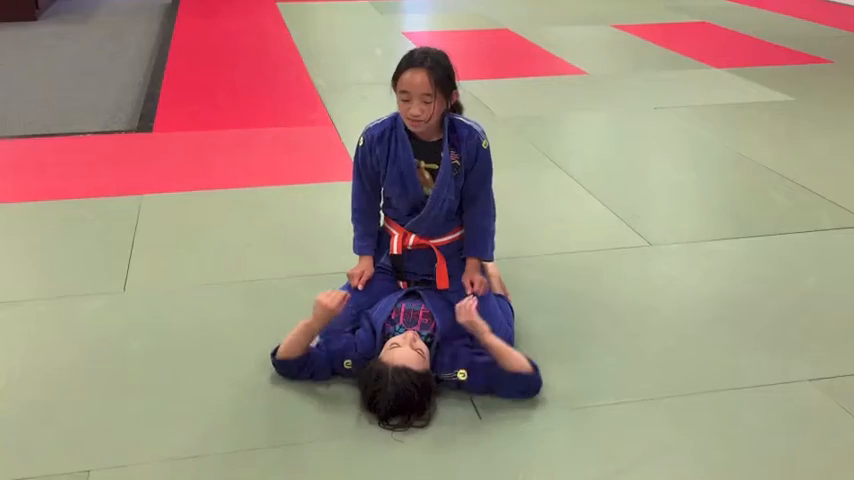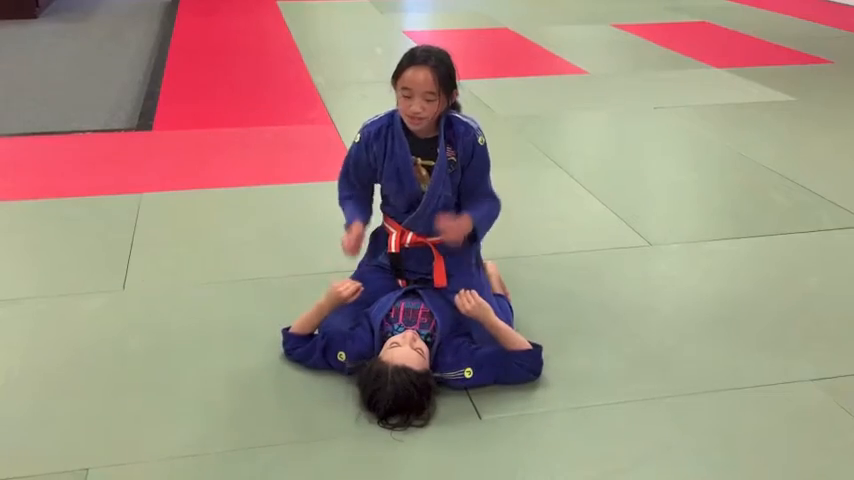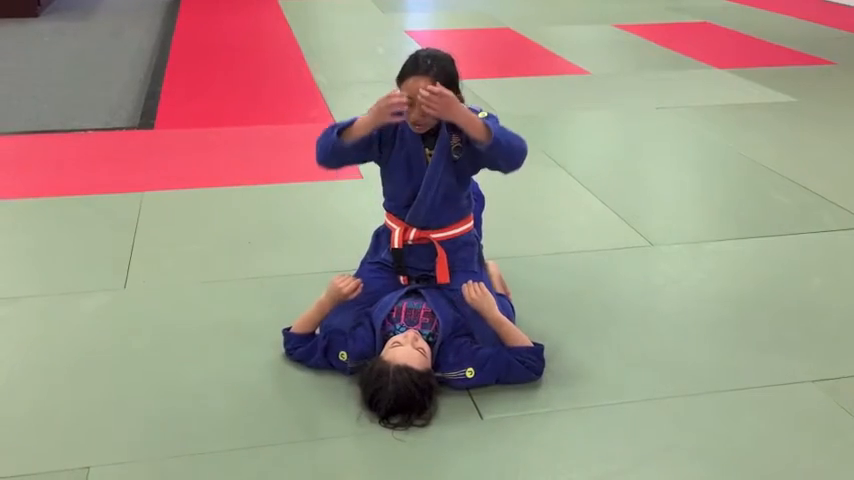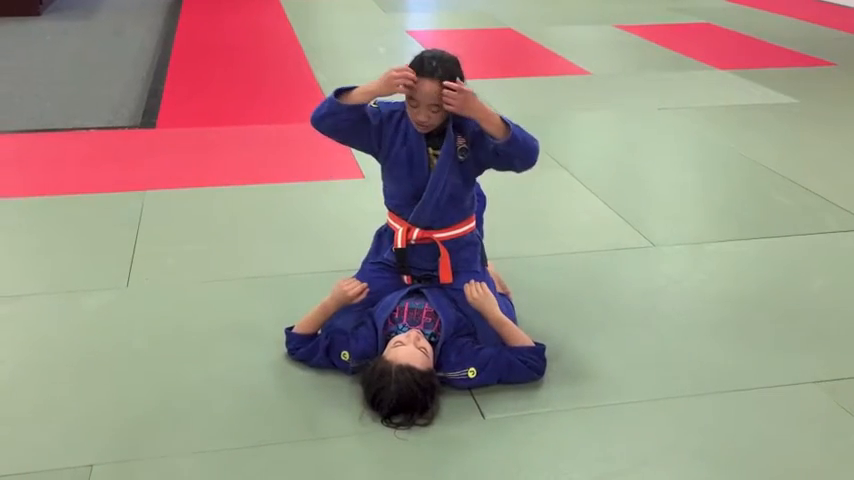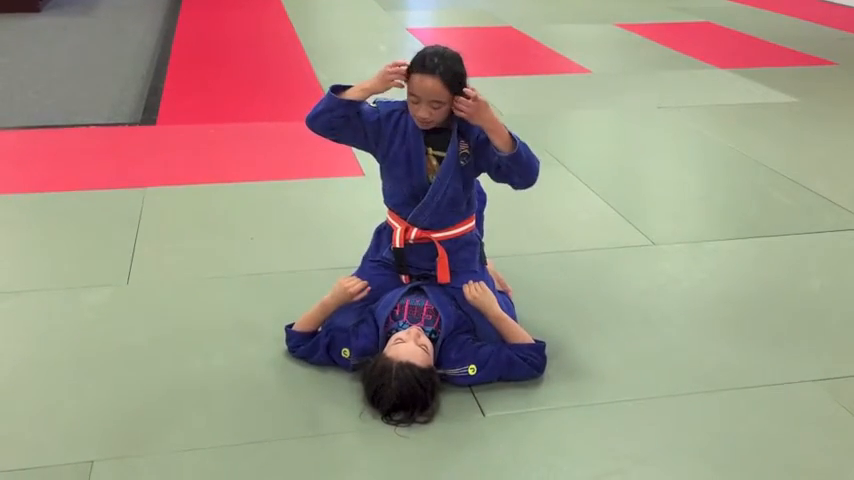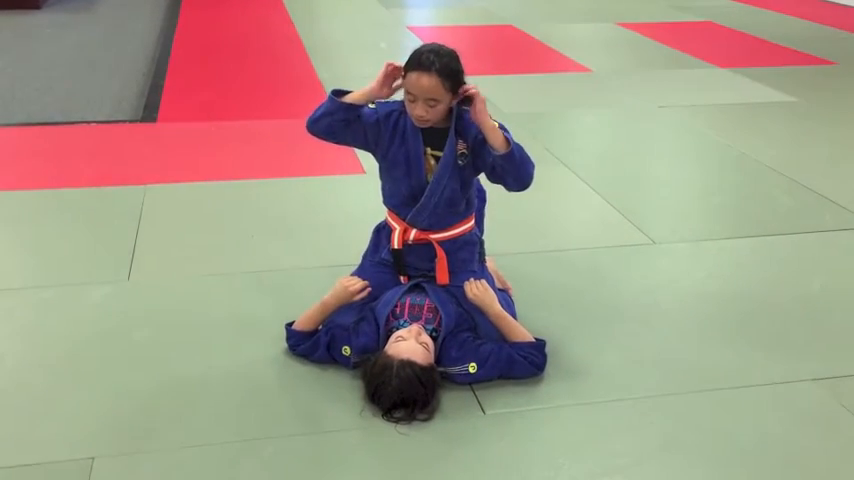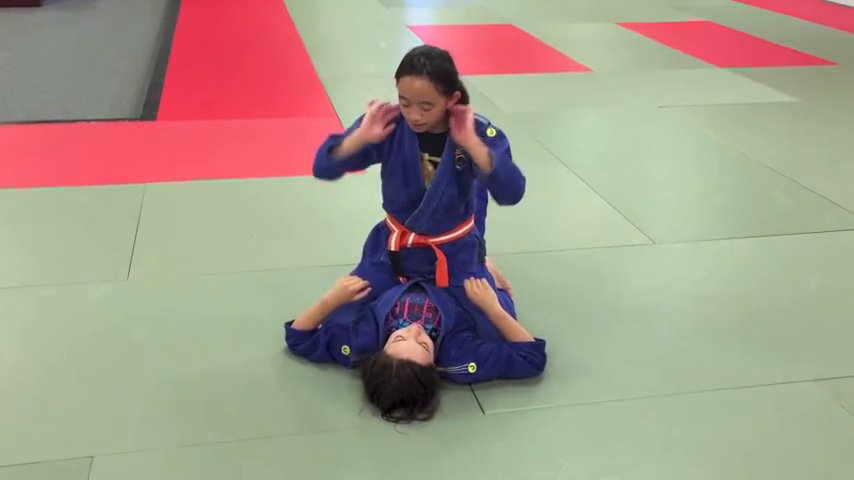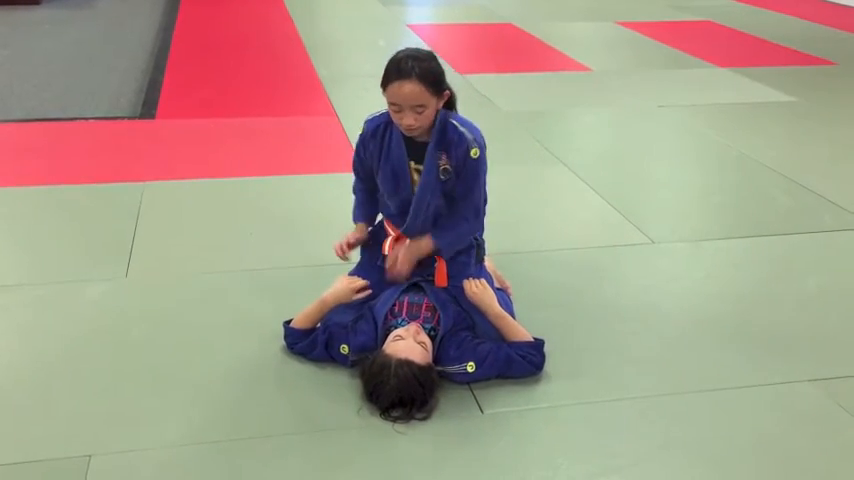
dt=0.3s
person 1, frame 1
left shoulder: (471, 141)
right shoulder: (376, 139)
left elbow: (480, 207)
right elbow: (365, 202)
left wrist: (474, 265)
right wrist: (365, 255)
left hip: (453, 253)
right hip: (395, 249)
person 1, frame 2
left shoulder: (467, 137)
right shoulder: (374, 136)
left elbow: (482, 198)
right elbow: (354, 189)
left wrist: (465, 225)
right wrist: (356, 223)
left hip: (452, 250)
right hip: (393, 246)
left ankle: (483, 275)
person 1, frame 3
left shoulder: (466, 125)
right shoulder: (387, 126)
left elbow: (513, 155)
right elbow: (328, 153)
left wrist: (462, 116)
right wrist: (371, 120)
left hip: (454, 249)
right hip: (395, 245)
left knee: (497, 342)
right knee: (338, 334)
person 1, frame 4
left shoulder: (471, 130)
right shoulder: (388, 122)
left elbow: (526, 155)
right elbow: (324, 119)
left wrist: (480, 112)
right wrist: (374, 89)
left hip: (457, 251)
right hip: (397, 247)
person 1, frame 5
left shoulder: (474, 130)
right shoulder: (389, 119)
left elbow: (525, 174)
right elbow: (320, 121)
left wrist: (490, 123)
right wrist: (369, 88)
left hip: (456, 249)
right hip: (396, 245)
left knee: (493, 335)
right knee: (342, 330)
left ankle: (485, 275)
person 1, frame 6
left shoulder: (473, 130)
right shoulder: (387, 121)
left elbow: (520, 179)
right elbow: (319, 125)
left wrist: (485, 123)
right wrist: (371, 92)
left hip: (456, 251)
right hip: (395, 245)
left ankle: (484, 271)
person 1, frame 7
left shoulder: (477, 131)
right shoulder: (388, 123)
left elbow: (511, 192)
right elbow: (324, 168)
left wrist: (471, 143)
right wrist: (361, 136)
left hip: (456, 251)
right hip: (394, 246)
right knee: (339, 327)
left ankle: (483, 273)
person 1, frame 8
left shoulder: (465, 143)
right shoulder: (374, 132)
left elbow: (467, 218)
left wrist: (417, 250)
right wrist: (361, 228)
left hip: (451, 254)
right hip: (392, 244)
left ankle: (480, 268)
person 2, frame 1
left shoulder: (360, 352)
right shoulder: (450, 364)
left elbow: (287, 363)
right elbow: (528, 381)
left wrist: (314, 321)
right wrist: (483, 334)
right ankle: (489, 273)
person 2, frame 2
left shoulder: (358, 351)
right shoulder: (452, 363)
left elbow: (295, 343)
right elbow: (529, 362)
left wrist: (327, 303)
right wrist: (487, 318)
right ankle: (487, 272)
person 2, frame 3
left shoulder: (359, 350)
right shoulder: (454, 363)
left elbow: (296, 343)
right elbow: (531, 362)
left wrist: (328, 299)
right wrist: (491, 312)
person 2, frame 4
left shoulder: (360, 351)
right shoulder: (456, 365)
left elbow: (298, 342)
right elbow: (533, 362)
left wrist: (332, 302)
right wrist: (492, 312)
person 2, frame 5
left shoulder: (361, 347)
right shoulder: (458, 362)
left elbow: (298, 339)
right elbow: (533, 358)
left wrist: (332, 300)
right wrist: (492, 309)
person 2, frame 6
left shoulder: (361, 345)
right shoulder: (458, 361)
left elbow: (299, 338)
right elbow: (533, 357)
left wrist: (331, 300)
right wrist: (493, 308)
person 2, frame 7
left shoulder: (361, 344)
right shoulder: (458, 359)
left elbow: (298, 337)
right elbow: (532, 357)
left wrist: (331, 299)
right wrist: (493, 307)
person 2, frame 8
left shoulder: (360, 344)
right shoulder: (455, 360)
left elbow: (297, 337)
right elbow: (532, 357)
left wrist: (330, 298)
right wrist: (492, 307)
